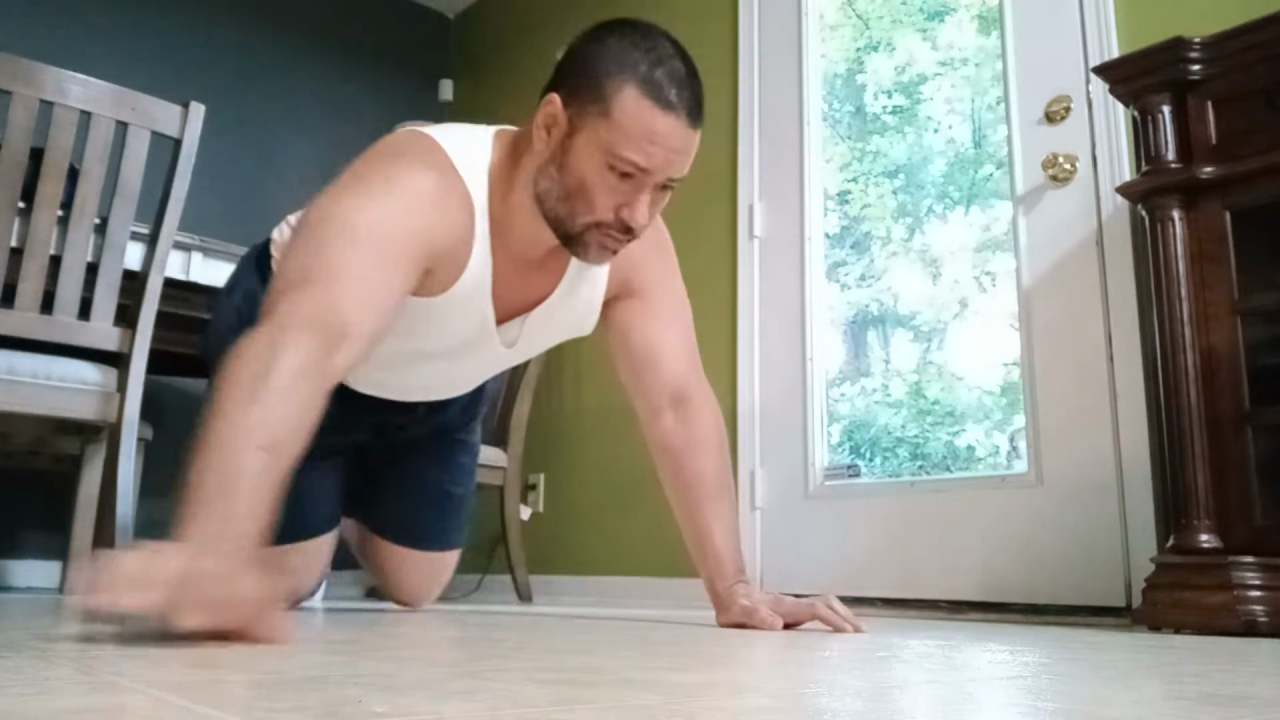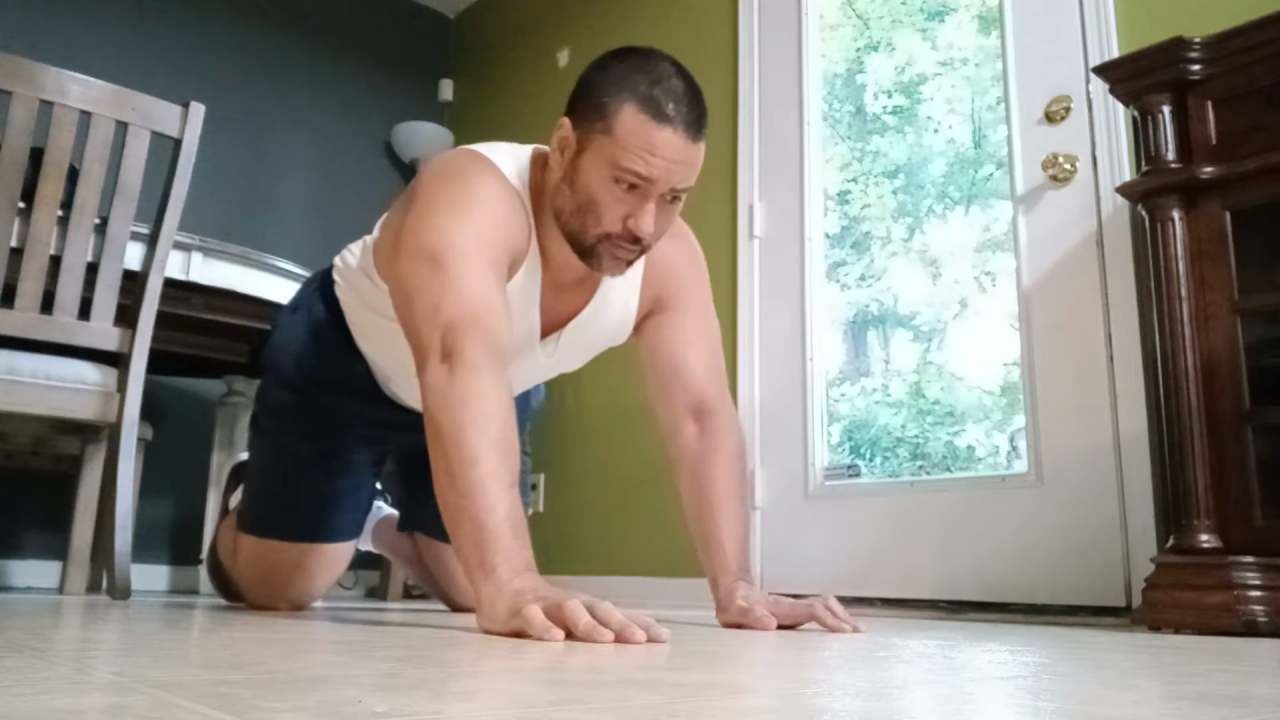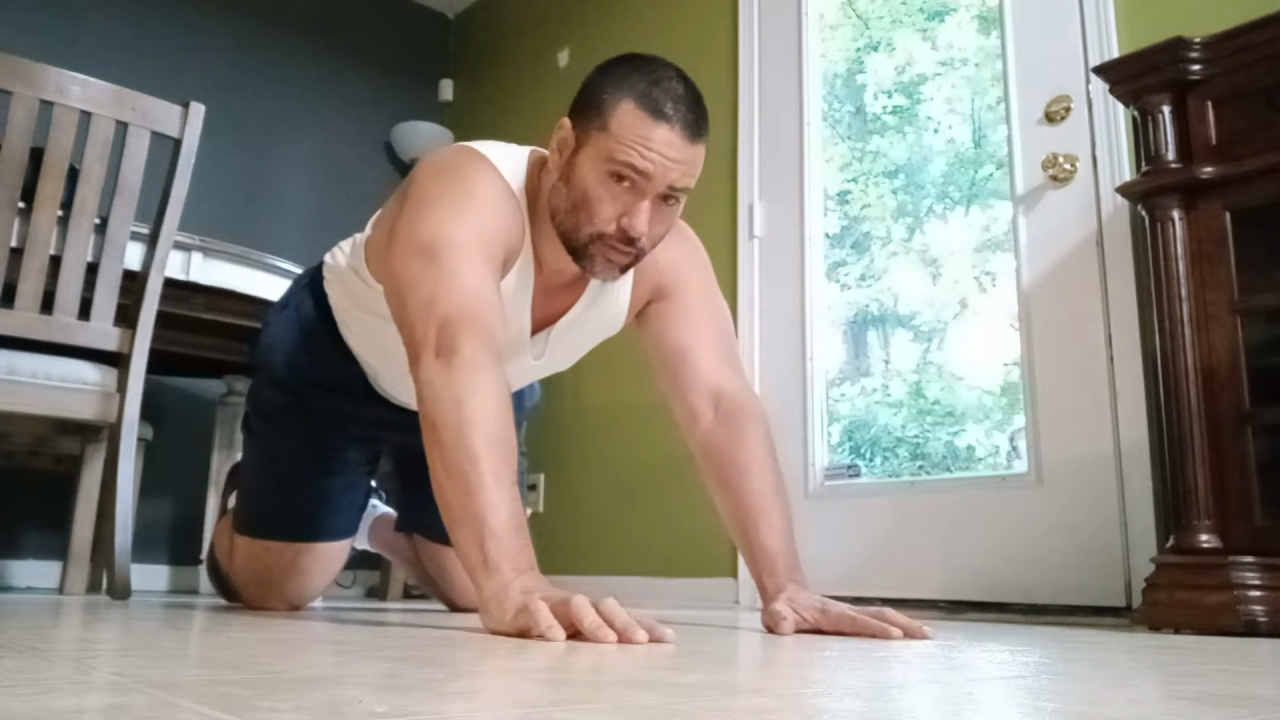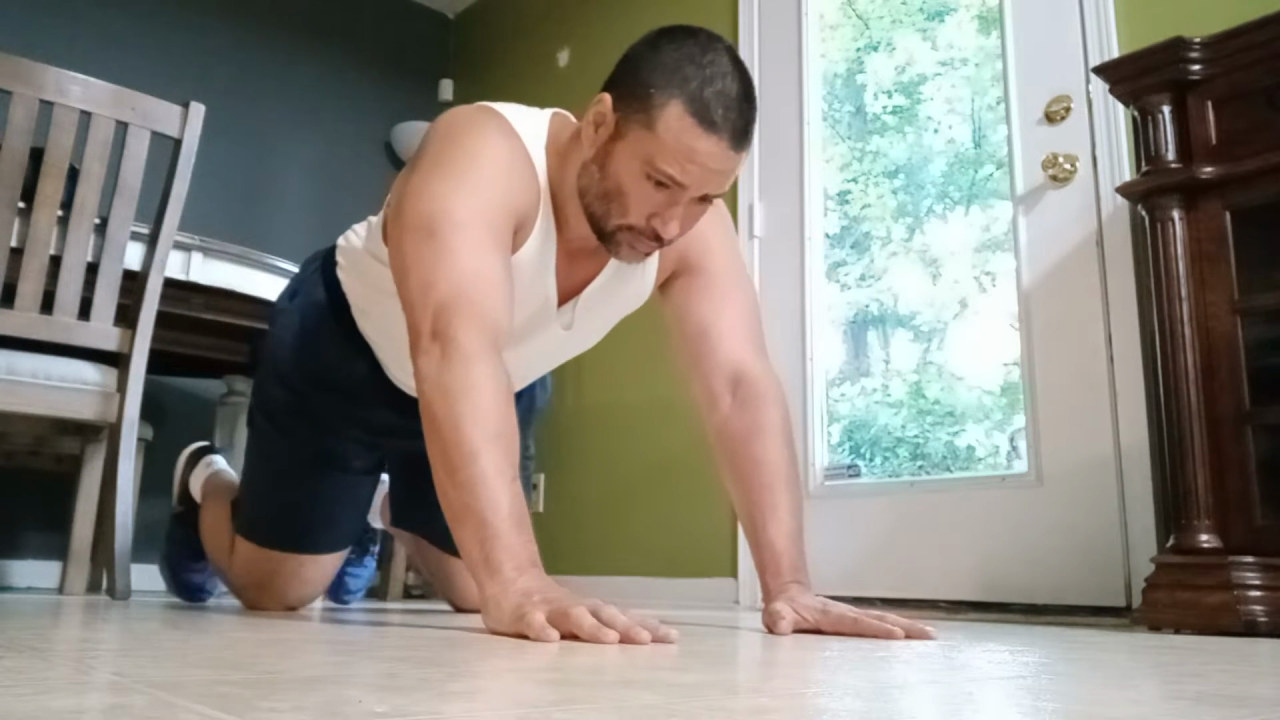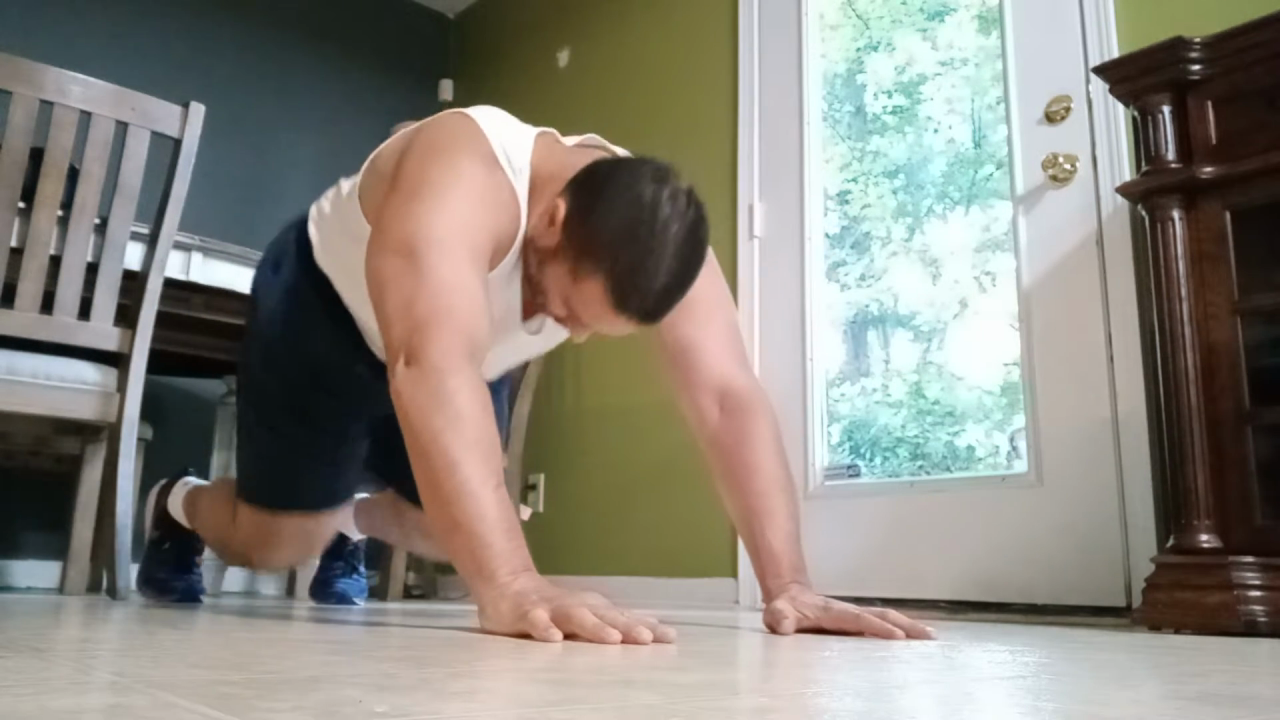
dt=1s
person 1, frame 1
left shoulder: (633, 246)
right shoulder: (421, 188)
left elbow: (678, 407)
right elbow: (301, 346)
left wrist: (733, 590)
right wrist: (210, 554)
left hip: (440, 391)
right hip: (303, 345)
left knee: (417, 590)
right knee: (271, 582)
left ankle: (353, 510)
person 1, frame 2
left shoulder: (671, 260)
right shoulder: (473, 198)
left elbow: (702, 418)
right elbow: (461, 369)
left wrist: (734, 589)
right wrist: (510, 585)
left hip: (485, 395)
right hip: (342, 361)
left knee: (473, 589)
right knee: (279, 588)
left ankle: (398, 530)
right ankle: (250, 498)
person 1, frame 3
left shoulder: (670, 261)
right shoulder: (466, 196)
left elbow: (722, 409)
right elbow: (455, 366)
left wrist: (783, 587)
right wrist: (514, 584)
left hip: (474, 394)
right hip: (332, 358)
left knee: (471, 589)
right knee: (278, 589)
left ankle: (389, 529)
right ankle: (246, 501)
person 1, frame 4
left shoulder: (692, 229)
right shoulder: (484, 156)
left elbow: (742, 388)
right elbow: (455, 355)
left wrist: (786, 585)
right wrist: (516, 583)
left hip: (491, 385)
right hip: (342, 350)
left knee: (473, 591)
right knee: (276, 589)
left ankle: (385, 508)
right ankle: (207, 485)
person 1, frame 5
left shoulder: (651, 240)
right shoulder: (462, 176)
left elbow: (728, 398)
right elbow: (431, 367)
left wrist: (787, 585)
right wrist: (510, 586)
right hip: (326, 311)
left knee: (451, 531)
right knee: (278, 541)
left ankle: (350, 519)
right ankle: (180, 508)
